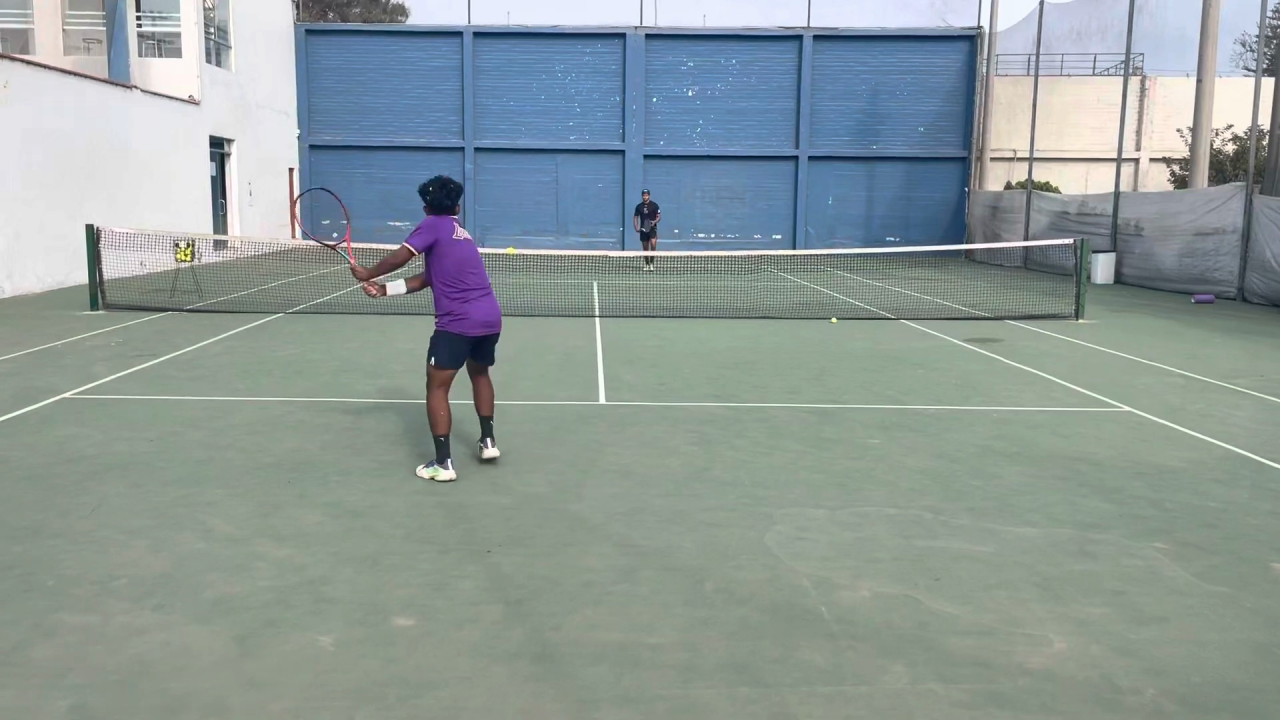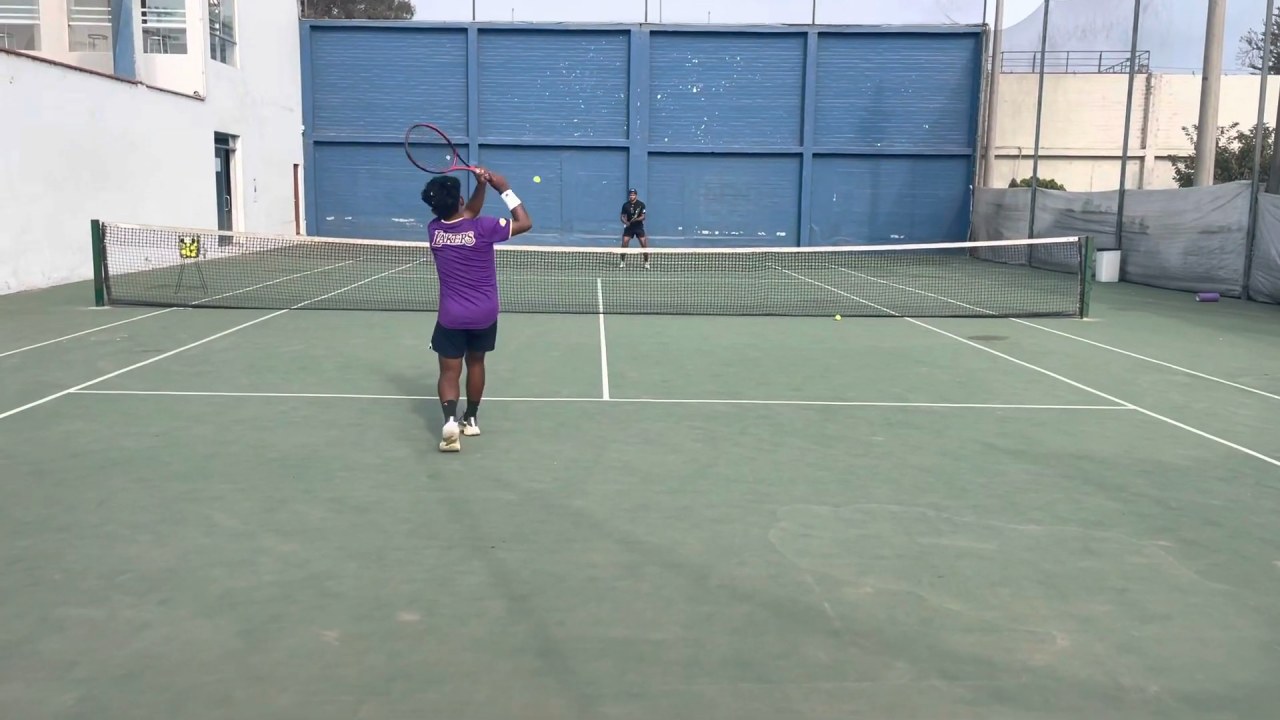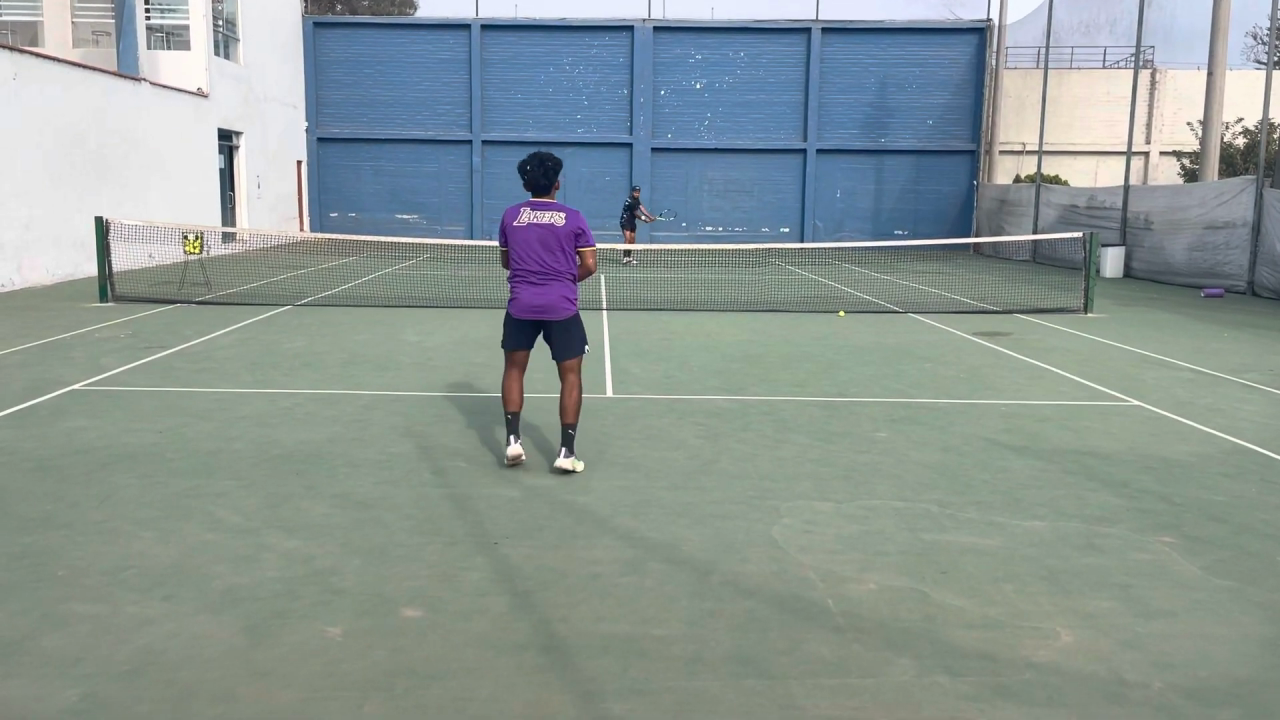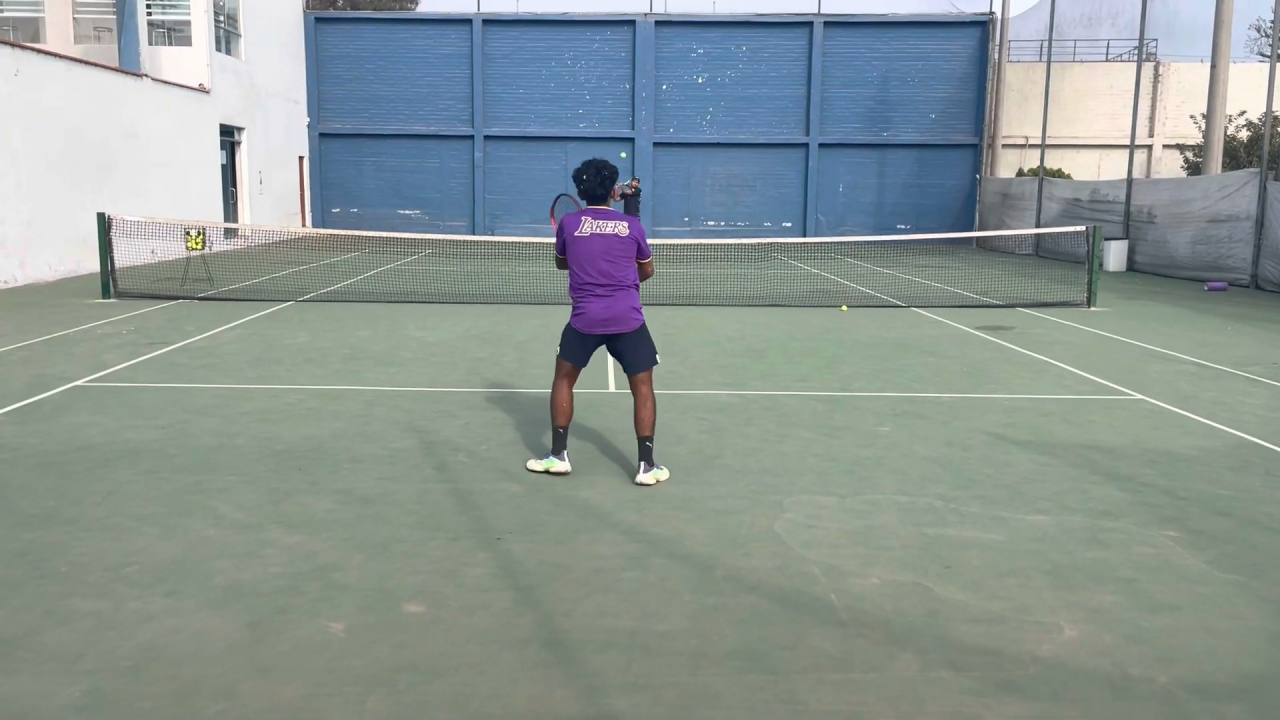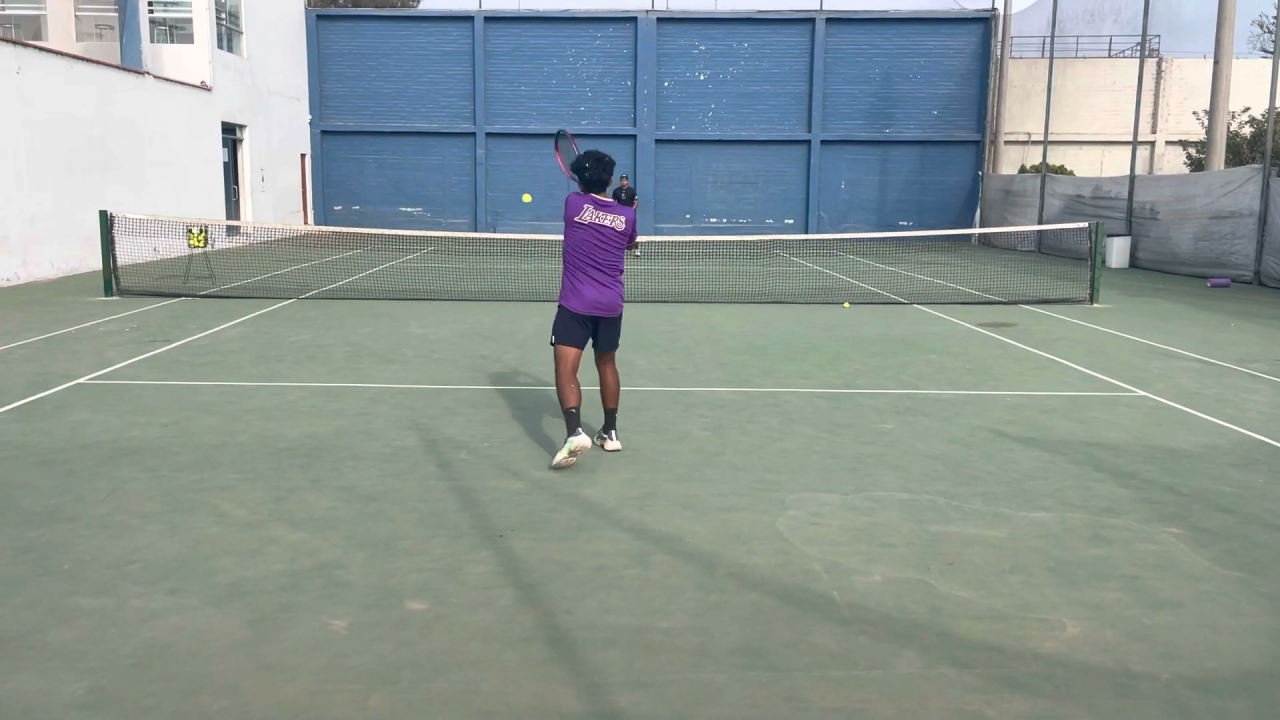
dt=1s
person 1, frame 1
left shoulder: (434, 225)
right shoulder: (461, 234)
left elbow: (400, 257)
right elbow: (427, 278)
left wrist: (367, 275)
right wrist: (385, 288)
left hip: (457, 323)
right hip: (491, 319)
left knee: (437, 389)
right knee: (480, 374)
left ankle: (442, 463)
right ankle: (488, 440)
person 1, frame 2
left shoulder: (433, 230)
right shoulder: (483, 227)
left elbow: (465, 217)
right elbow: (525, 224)
left wrist: (481, 185)
right wrist: (504, 189)
left hip: (451, 316)
right hip: (485, 313)
left knee: (449, 373)
right knee: (475, 362)
left ankle: (451, 419)
right ankle: (470, 419)
person 1, frame 3
left shoulder: (510, 215)
right shoulder: (572, 217)
right elbow: (589, 265)
left hip: (521, 306)
right hip: (561, 307)
left knee: (513, 370)
right knee: (571, 377)
left ankle: (513, 439)
right ankle: (567, 451)
person 1, frame 4
left shoulder: (568, 223)
right shoulder: (631, 225)
left elbow: (561, 263)
right elbow: (646, 271)
left hip: (585, 318)
right hip: (628, 318)
left knee: (563, 379)
right knee: (643, 388)
left ankle: (558, 454)
right ankle: (647, 465)
person 1, frame 5
left shoulder: (573, 202)
right shoulder: (626, 216)
left hip: (576, 303)
right hip: (611, 304)
left knee: (566, 370)
right knee: (606, 364)
left ankle: (574, 433)
right ankle: (610, 433)
